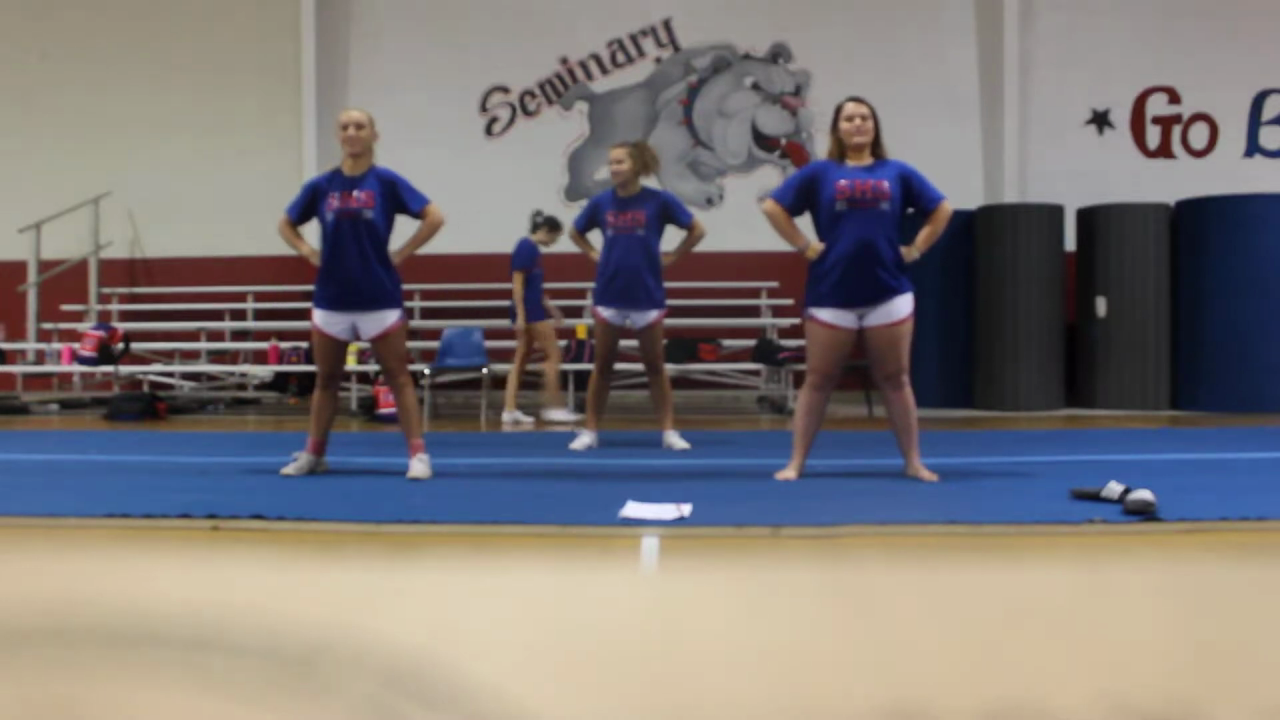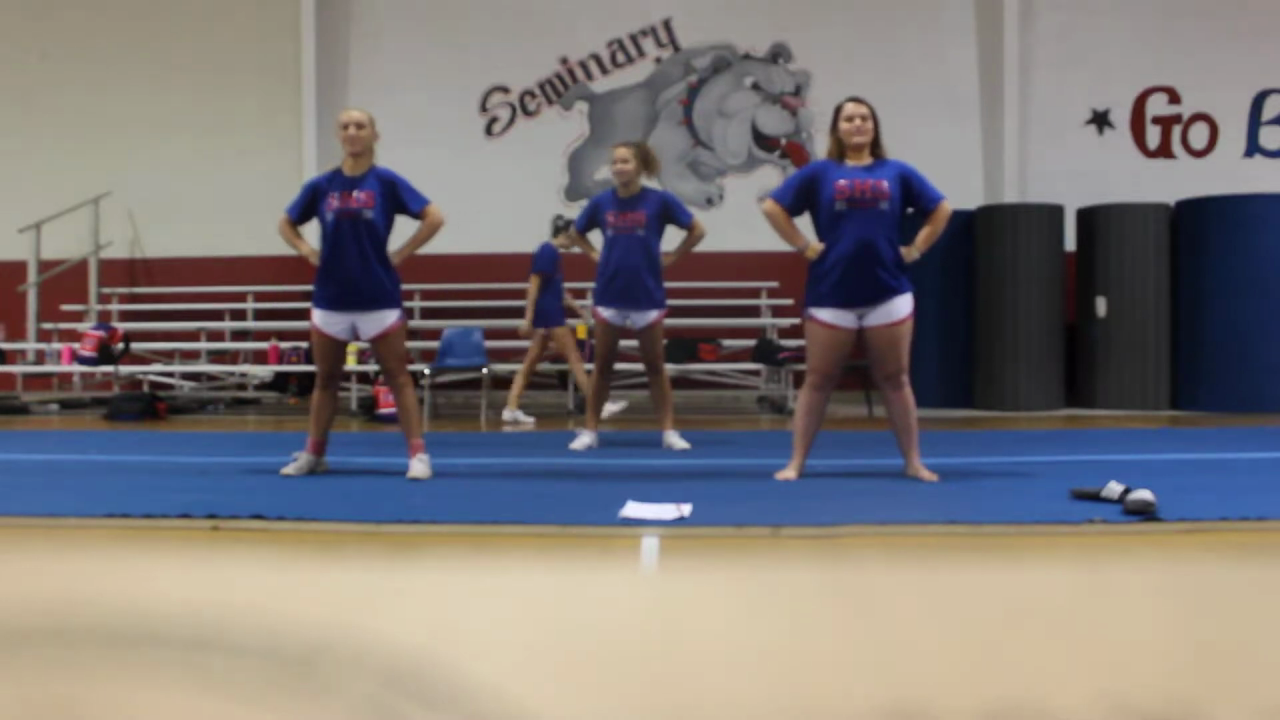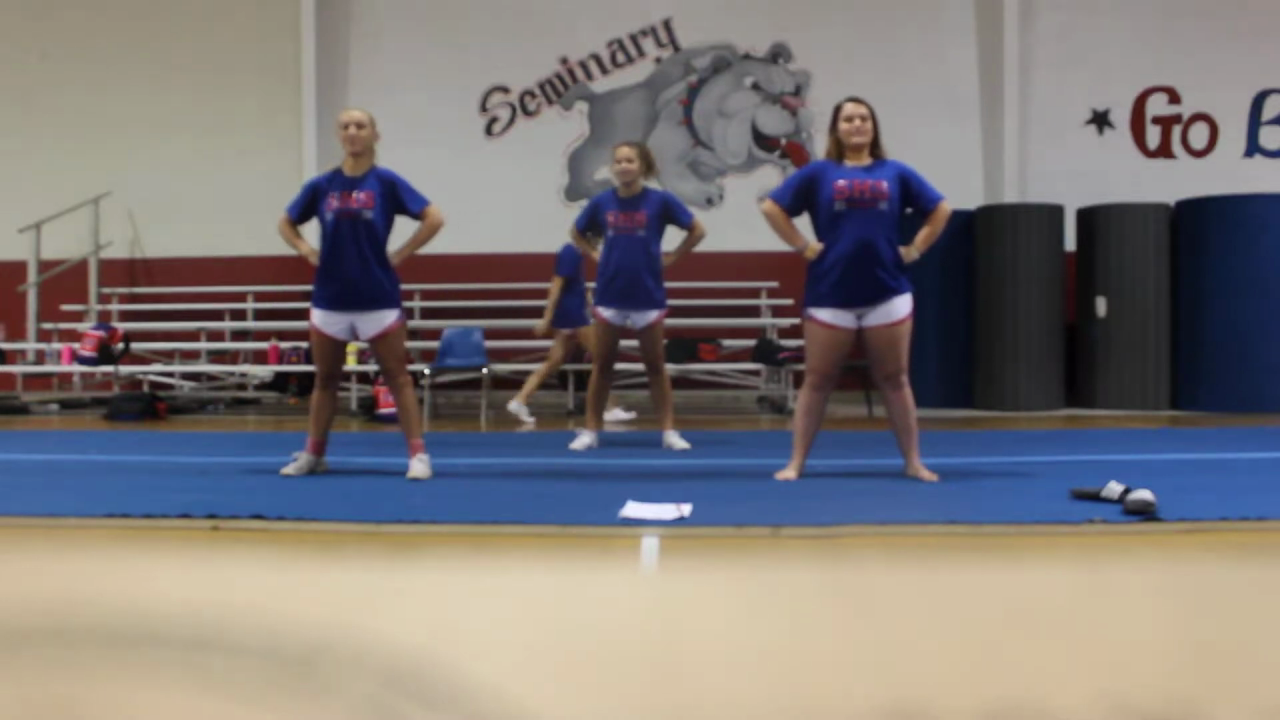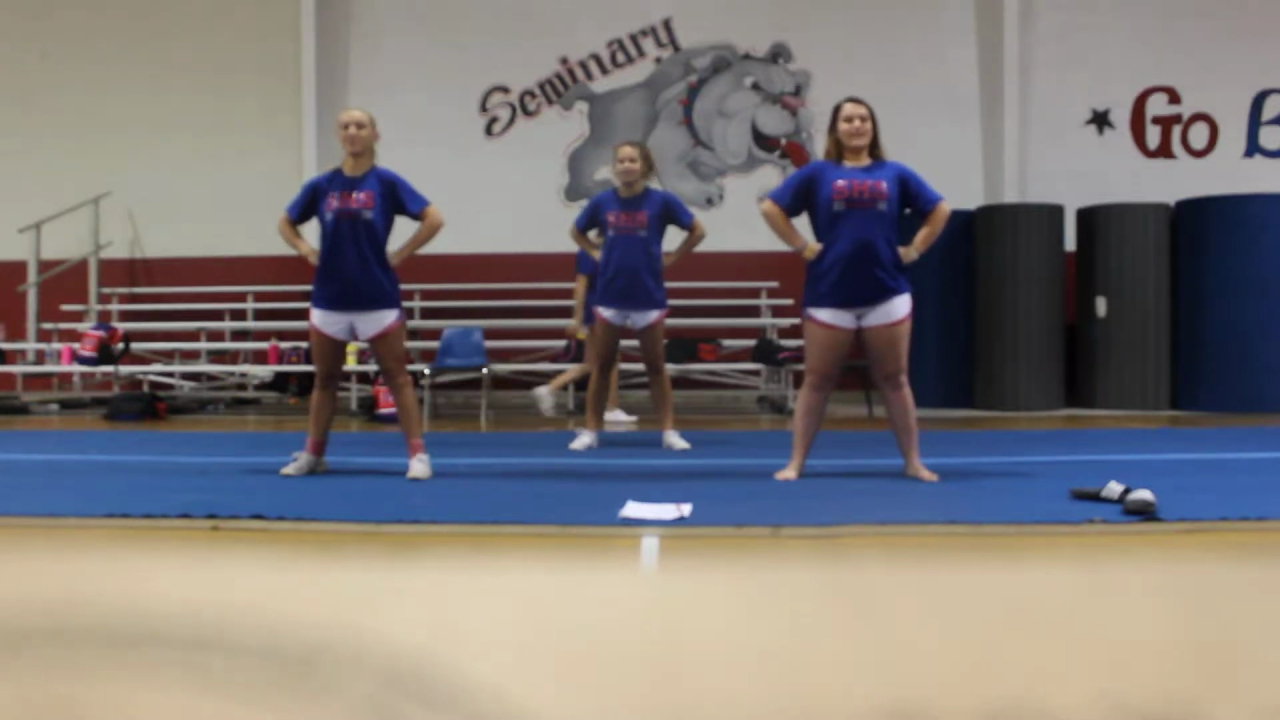
dt=0.1s
person 1, frame 1
left shoulder: (898, 172)
right shoulder: (819, 173)
left elbow: (941, 209)
right elbow: (773, 207)
left wrist: (915, 250)
right wrist: (805, 247)
left hip: (889, 293)
right hip: (831, 294)
left knee: (895, 380)
right knee: (818, 381)
left ankle: (913, 462)
right ankle: (795, 462)
person 1, frame 2
left shoulder: (898, 172)
right shoulder: (819, 173)
left elbow: (941, 209)
right elbow: (772, 207)
left wrist: (915, 250)
right wrist: (805, 247)
left hip: (889, 293)
right hip: (831, 294)
left knee: (895, 380)
right knee: (818, 381)
left ankle: (913, 462)
right ankle: (796, 462)
person 1, frame 3
left shoulder: (896, 172)
right shoulder: (818, 173)
left elbow: (940, 210)
right elbow: (771, 207)
left wrist: (914, 250)
right wrist: (803, 247)
left hip: (888, 293)
right hip: (830, 294)
left knee: (894, 380)
right knee: (818, 381)
left ankle: (913, 462)
right ankle: (796, 462)
person 1, frame 4
left shoulder: (895, 173)
right shoulder: (817, 173)
left elbow: (939, 210)
right elbow: (771, 208)
left wrist: (913, 250)
right wrist: (802, 247)
left hip: (887, 294)
right hip: (830, 295)
left knee: (894, 380)
right knee: (817, 381)
left ankle: (913, 462)
right ankle: (796, 462)
person 2, frame 1
left shoulder: (386, 181)
right shoulder: (320, 185)
left elbow: (434, 217)
right elbow: (286, 225)
left wrist: (400, 254)
right wrist: (309, 253)
left hip: (379, 298)
right hip: (331, 299)
left knee: (398, 377)
right knee: (326, 380)
left ankle: (418, 453)
right ankle: (313, 453)
person 2, frame 2
left shoulder: (387, 181)
right shoulder: (321, 185)
left elbow: (434, 217)
right elbow: (286, 224)
left wrist: (400, 254)
right wrist: (309, 252)
left hip: (379, 298)
right hip: (330, 299)
left knee: (398, 377)
right knee: (326, 379)
left ankle: (418, 454)
right ankle: (312, 453)
person 2, frame 3
left shoulder: (387, 182)
right shoulder: (321, 185)
left elbow: (433, 218)
right elbow: (286, 223)
left wrist: (400, 255)
right wrist: (308, 252)
left hip: (378, 298)
right hip: (330, 299)
left knee: (397, 377)
right knee: (325, 379)
left ankle: (418, 454)
right ankle: (312, 453)
person 2, frame 4
left shoulder: (387, 182)
right shoulder: (321, 185)
left elbow: (433, 218)
right elbow: (286, 223)
left wrist: (399, 255)
right wrist: (307, 251)
left hip: (378, 299)
right hip: (329, 299)
left knee: (397, 377)
right knee: (325, 379)
left ankle: (418, 454)
right ankle: (312, 453)
person 3, frame 1
left shoulder: (659, 200)
right shoulder: (600, 202)
left elbow: (696, 230)
right elbow: (576, 233)
left wrist: (671, 257)
right wrist: (595, 255)
left hip: (647, 296)
right hip: (609, 296)
left knee: (655, 367)
right knee: (602, 366)
left ankle: (669, 431)
right ankle: (589, 431)
person 3, frame 2
left shoulder: (660, 200)
right shoulder: (601, 202)
left elbow: (697, 230)
right elbow: (575, 233)
left wrist: (671, 257)
right wrist: (595, 254)
left hip: (647, 296)
right hip: (609, 296)
left knee: (655, 367)
right knee: (602, 366)
left ankle: (669, 431)
right ankle: (590, 431)
person 3, frame 3
left shoulder: (660, 200)
right shoulder: (601, 202)
left elbow: (697, 230)
right elbow: (576, 233)
left wrist: (671, 257)
right wrist: (595, 255)
left hip: (648, 296)
right hip: (609, 296)
left knee: (655, 367)
right knee: (602, 366)
left ankle: (669, 431)
right ankle: (590, 431)
person 3, frame 4
left shoulder: (662, 200)
right shoulder: (601, 202)
left elbow: (697, 231)
right elbow: (577, 231)
left wrist: (672, 257)
right wrist: (596, 253)
left hip: (648, 297)
right hip: (609, 296)
left knee: (656, 367)
right knee: (602, 366)
left ankle: (669, 431)
right ankle: (590, 431)
person 4, frame 1
left shoulder: (530, 248)
right shoulder: (526, 248)
right elbow: (517, 284)
left wrist: (552, 308)
right wrist: (521, 315)
left hip: (532, 310)
right hip: (529, 310)
left knee: (520, 360)
right knee: (554, 356)
left ankle: (510, 410)
right ankle: (554, 407)
person 4, frame 2
left shoulder: (551, 253)
right shoulder: (546, 253)
right elbow: (533, 286)
left wrist: (579, 309)
right wrist: (528, 317)
left hip: (547, 316)
right hip: (548, 315)
left knee: (531, 362)
right knee: (573, 359)
left ankle: (511, 409)
person 4, frame 3
left shoulder: (573, 253)
right shoulder: (571, 254)
right elbow: (556, 287)
right wrist: (547, 318)
left hip: (574, 312)
right hip: (570, 316)
left knee: (554, 362)
left ankle: (520, 401)
right ankle: (610, 410)
person 4, frame 4
left shoulder: (590, 253)
right shoulder: (590, 254)
right elbow: (581, 285)
right wrist: (578, 318)
left hip: (594, 312)
right hip: (594, 312)
left knee: (590, 365)
left ankle: (548, 390)
right ankle: (611, 409)
